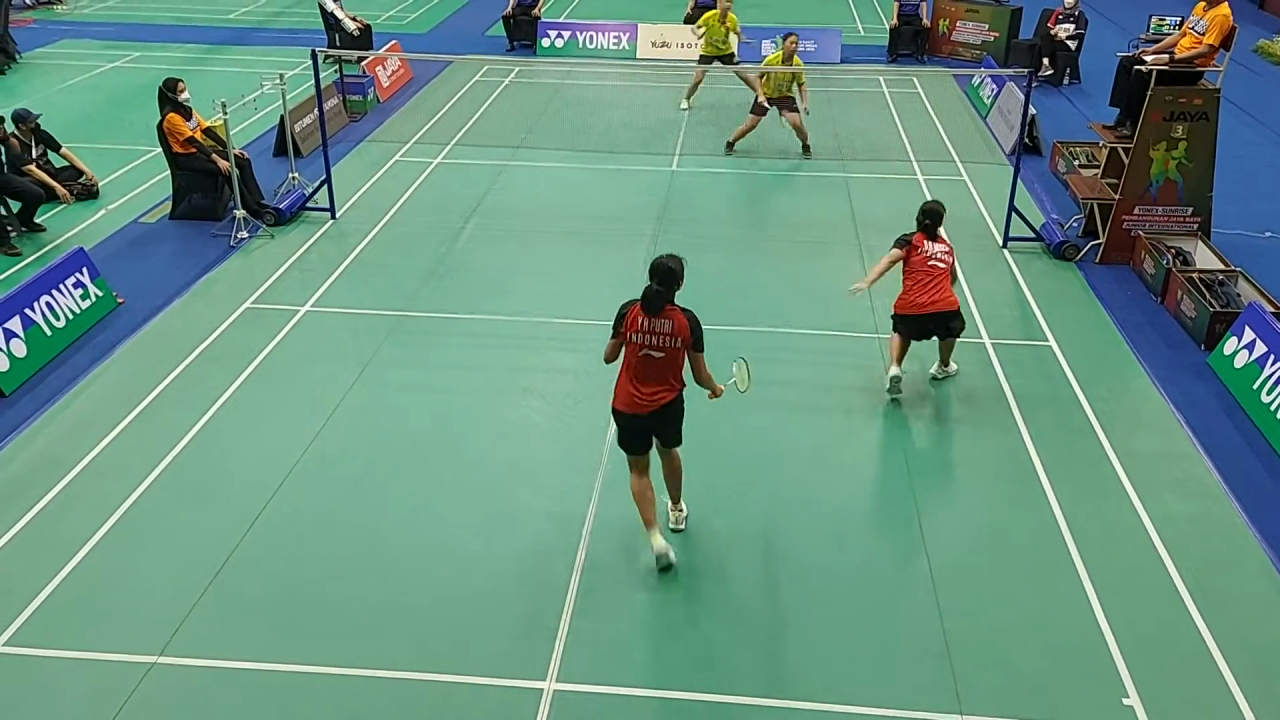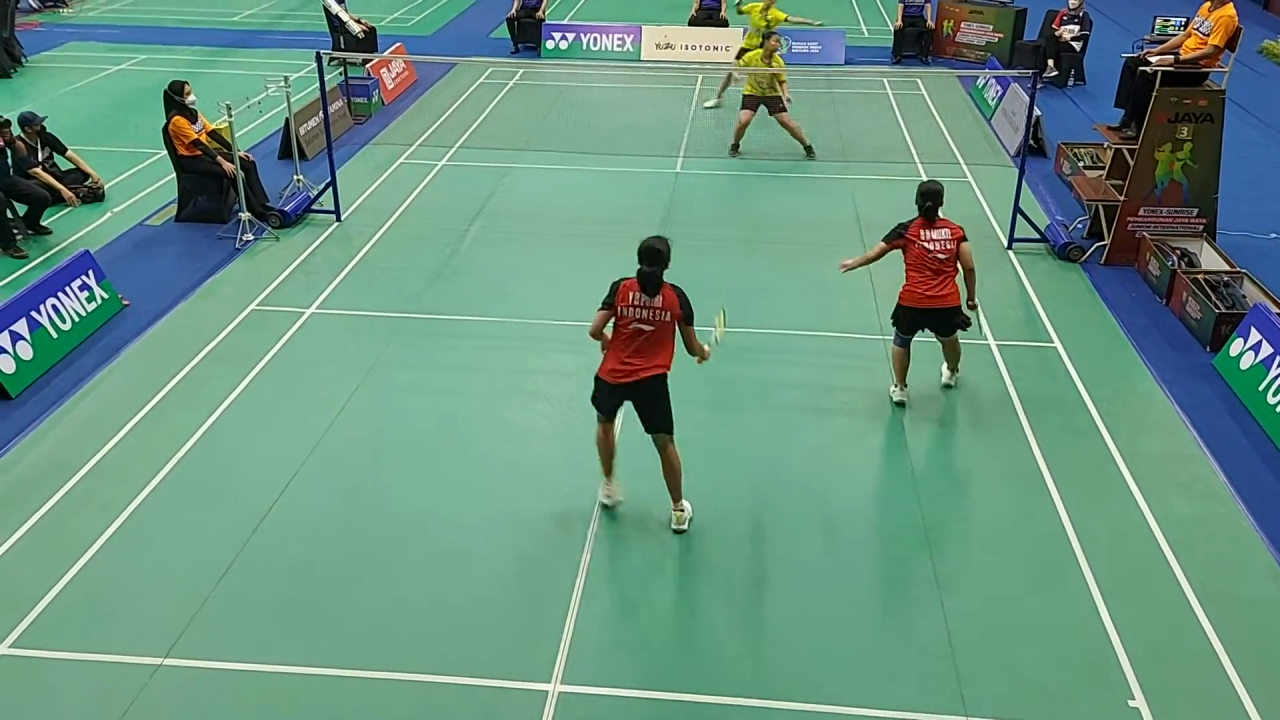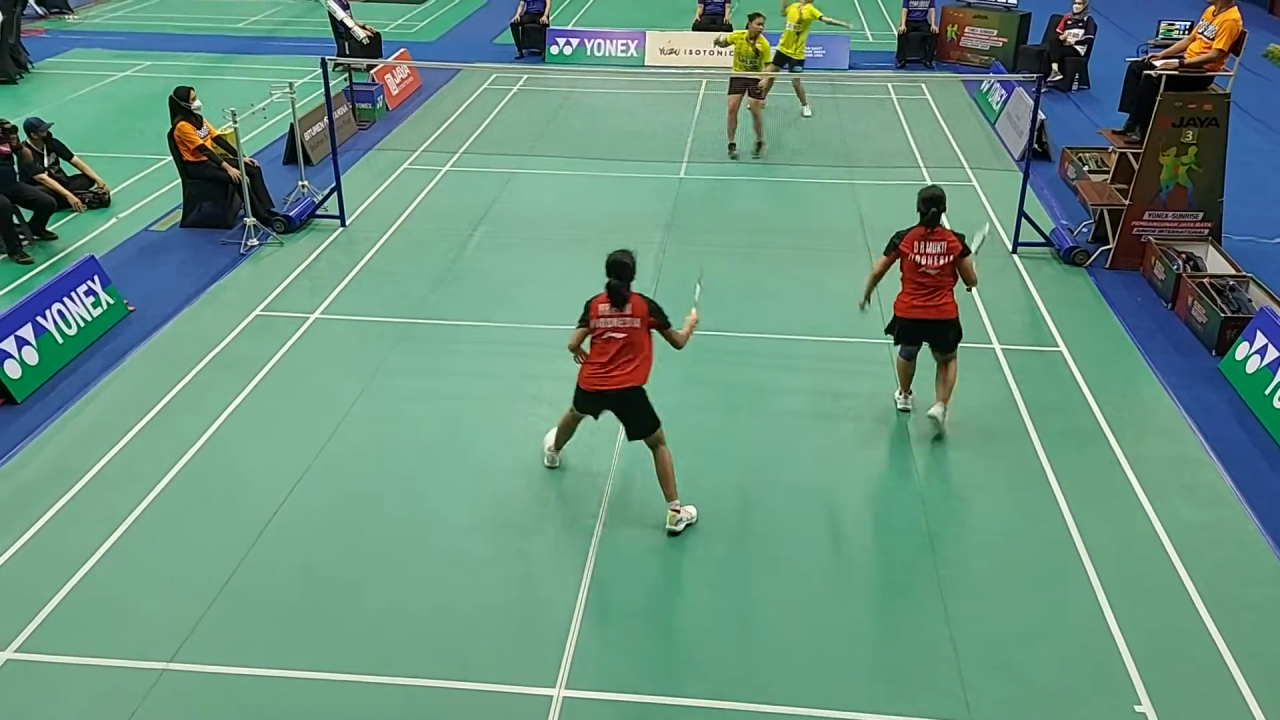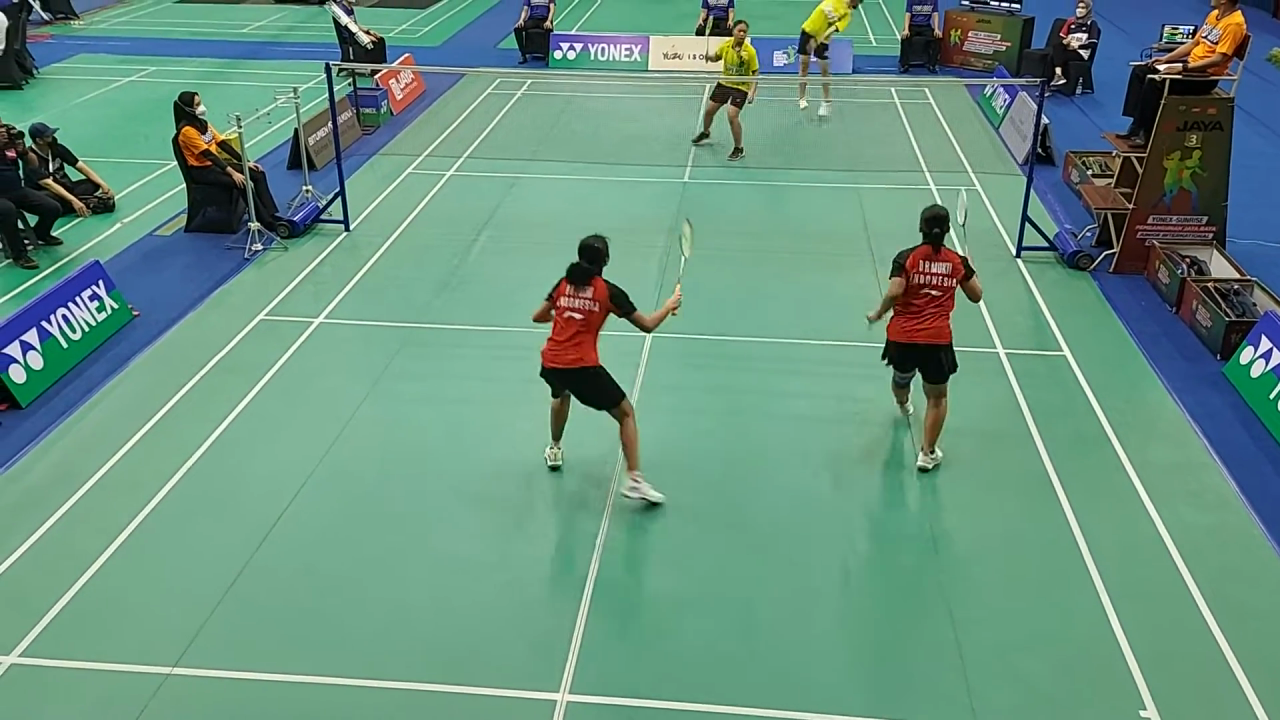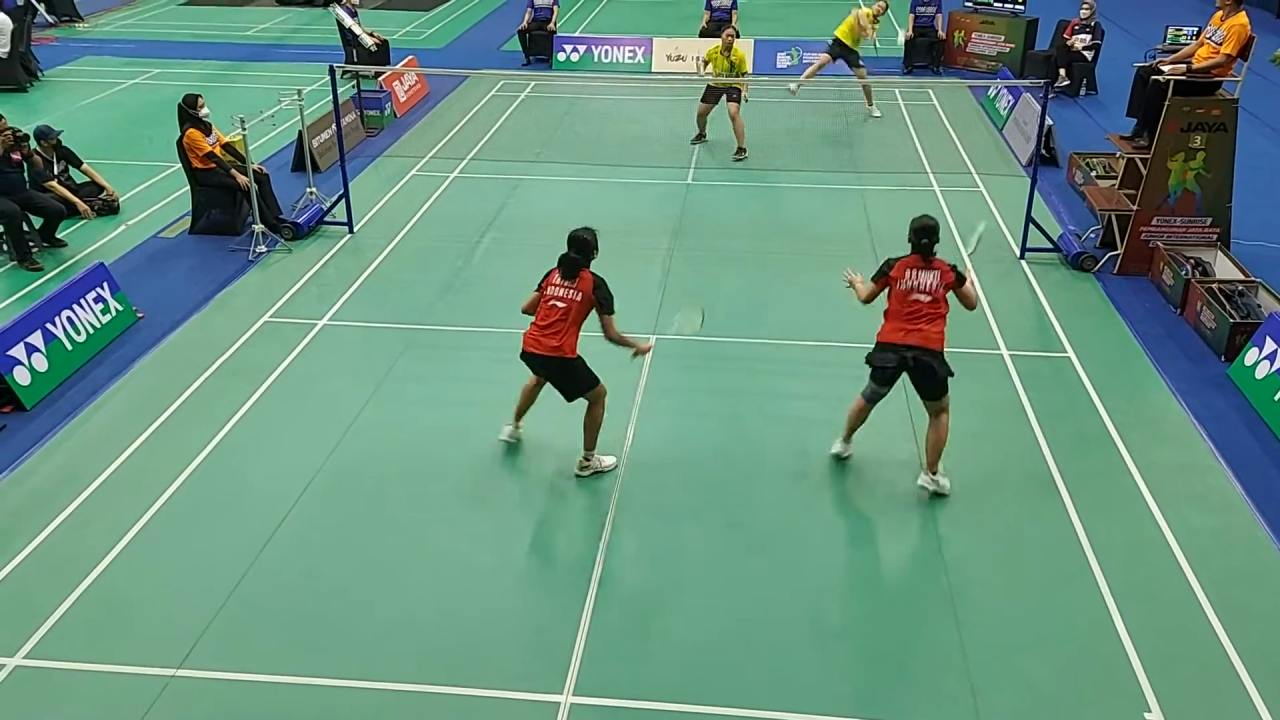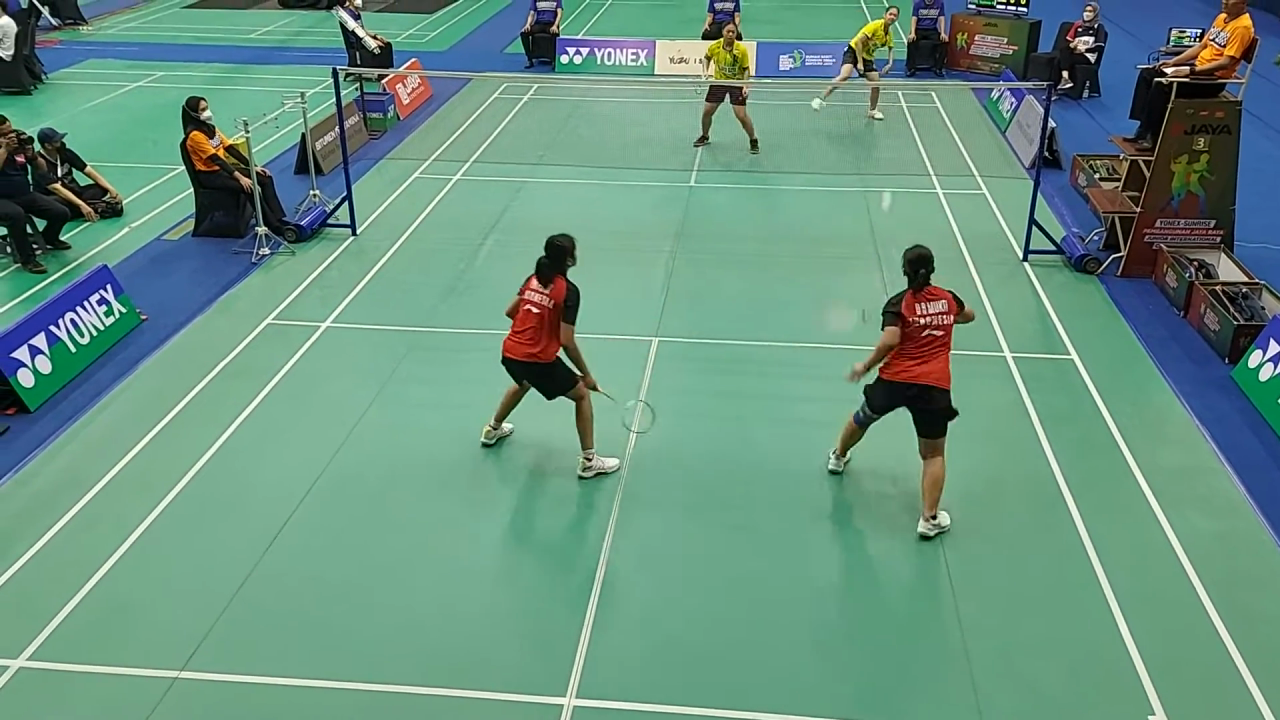
dt=0.2s
person 1, frame 1
left shoulder: (629, 311)
right shoulder: (687, 321)
left elbow: (609, 356)
right elbow: (700, 376)
right wrist: (715, 388)
left hip: (629, 405)
right hip: (668, 403)
left knee: (639, 472)
right knee: (668, 453)
left ankle: (656, 539)
right ankle: (676, 510)
person 1, frame 2
left shoulder: (620, 288)
right shoulder: (676, 297)
left elbow: (594, 331)
right elbow: (692, 347)
left wrist: (606, 340)
right wrist: (704, 353)
left hip: (613, 376)
right hip: (652, 380)
left knee: (605, 421)
right knee: (665, 444)
left ankle: (609, 488)
right ankle: (678, 510)
person 1, frame 3
left shoulder: (594, 304)
right shoulder: (647, 306)
left elbow: (573, 345)
right elbow: (679, 342)
left wrist: (581, 353)
right wrist: (690, 323)
left hip: (590, 385)
right hip: (628, 389)
left knee: (576, 413)
right knee: (658, 444)
left ankle: (553, 451)
right ankle: (675, 512)
person 1, frame 4
left shoulder: (563, 284)
right shoulder: (609, 291)
left elbow: (538, 317)
right elbow: (647, 325)
right wrist: (670, 305)
left hip: (551, 362)
right hip: (583, 366)
left knee: (560, 396)
right knee: (626, 413)
left ankle: (555, 450)
right ankle: (634, 481)
person 1, frame 5
left shoulder: (553, 274)
right shoulder: (595, 284)
left elbow: (527, 308)
right elbow: (611, 334)
right wrist: (637, 346)
left hip: (530, 349)
right hip: (559, 356)
left knee: (539, 378)
right knee: (598, 396)
left ankle: (513, 428)
right ankle: (588, 460)
person 1, frame 6
left shoulder: (533, 279)
right shoulder: (568, 291)
left elbow: (511, 312)
right elbow: (566, 341)
right wrist: (585, 374)
left hip: (510, 352)
right hip: (539, 360)
left knee: (522, 384)
right knee: (582, 396)
left ankle: (493, 429)
right ankle: (589, 461)
person 2, frame 1
left shoulder: (909, 240)
right shoulder: (947, 245)
left elbow: (890, 259)
left wrist: (867, 281)
left hip: (911, 310)
right hip: (945, 309)
left knee: (900, 333)
right knee: (951, 329)
left ankle: (894, 368)
right ankle: (943, 367)
person 2, frame 2
left shoulder: (906, 230)
right shoulder: (956, 231)
left elbow: (874, 255)
right elbow: (969, 268)
left wrist: (853, 263)
right wrist: (971, 297)
left hip: (912, 303)
right hip: (948, 302)
left knee: (901, 340)
right knee: (949, 337)
left ankle: (899, 388)
right ankle: (952, 373)
person 2, frame 3
left shoulder: (903, 239)
right shoulder: (956, 241)
left elbow: (878, 272)
right elbow: (971, 280)
left wrist: (866, 295)
right wrist: (969, 284)
left hip: (907, 314)
right hip: (943, 316)
left knee: (906, 355)
right knee: (947, 362)
left ankle: (904, 396)
right ankle: (940, 407)
person 2, frame 4
left shoulder: (906, 258)
right shoulder: (958, 262)
left elbow: (893, 294)
right elbow: (976, 296)
left wrist: (877, 314)
right wrist: (967, 272)
left hip: (901, 337)
right hip: (937, 341)
left knee: (900, 379)
right knee: (937, 397)
left ankle: (903, 406)
right ankle: (927, 453)
person 2, frame 5
left shoulder: (894, 266)
right shoulder: (948, 271)
left elbow: (866, 297)
right elbow: (971, 303)
left wrist: (856, 282)
right wrist: (967, 280)
left hip: (891, 344)
right hip: (927, 349)
left knee: (870, 397)
right knee: (939, 412)
left ankle: (844, 442)
right ankle: (932, 474)
person 2, frame 6
left shoulder: (898, 303)
right shoulder: (948, 298)
left elbow: (890, 341)
right elbow: (969, 316)
left wrist: (865, 366)
left hip: (896, 380)
right hip: (934, 387)
left knee: (861, 419)
right knee: (933, 455)
left ankle: (838, 457)
right ankle: (929, 518)
